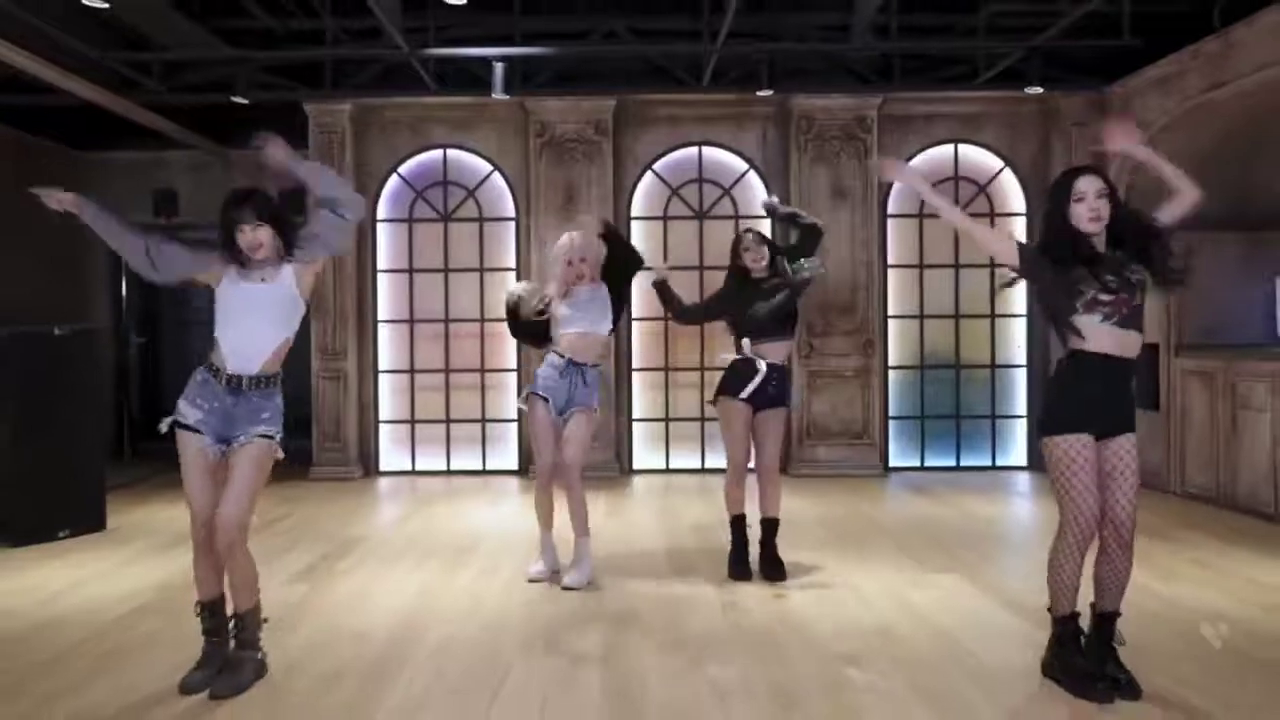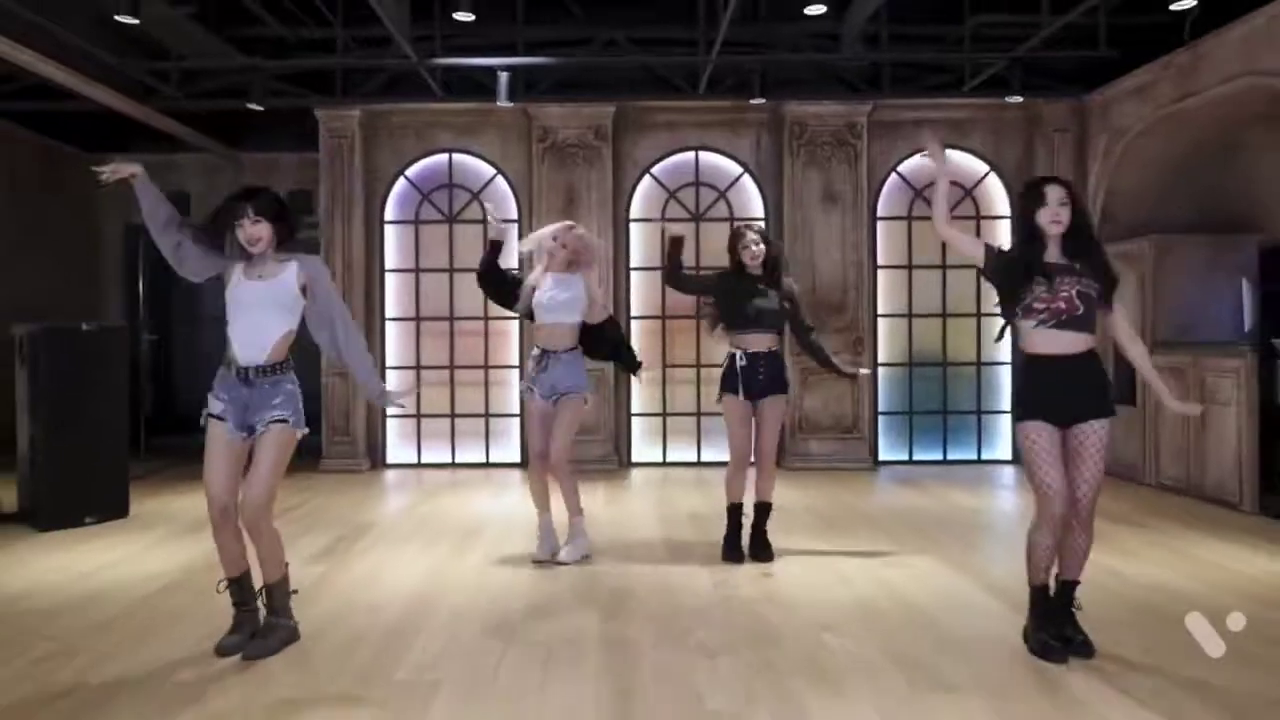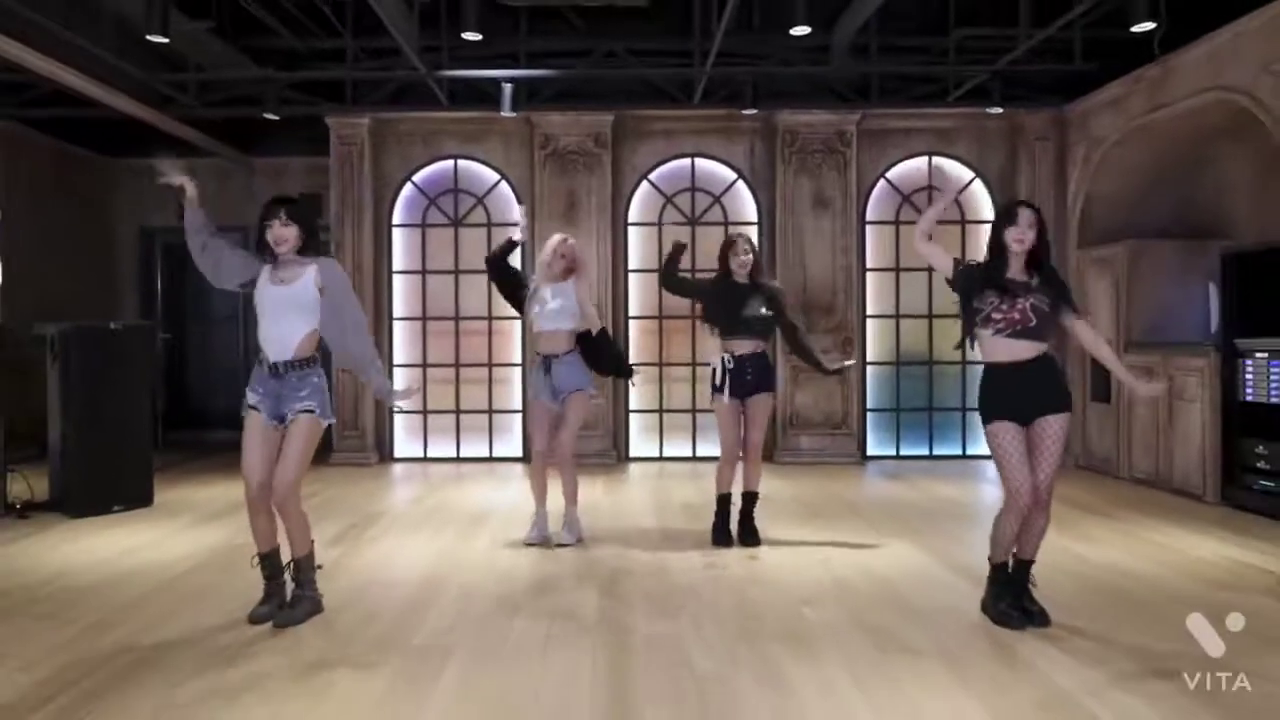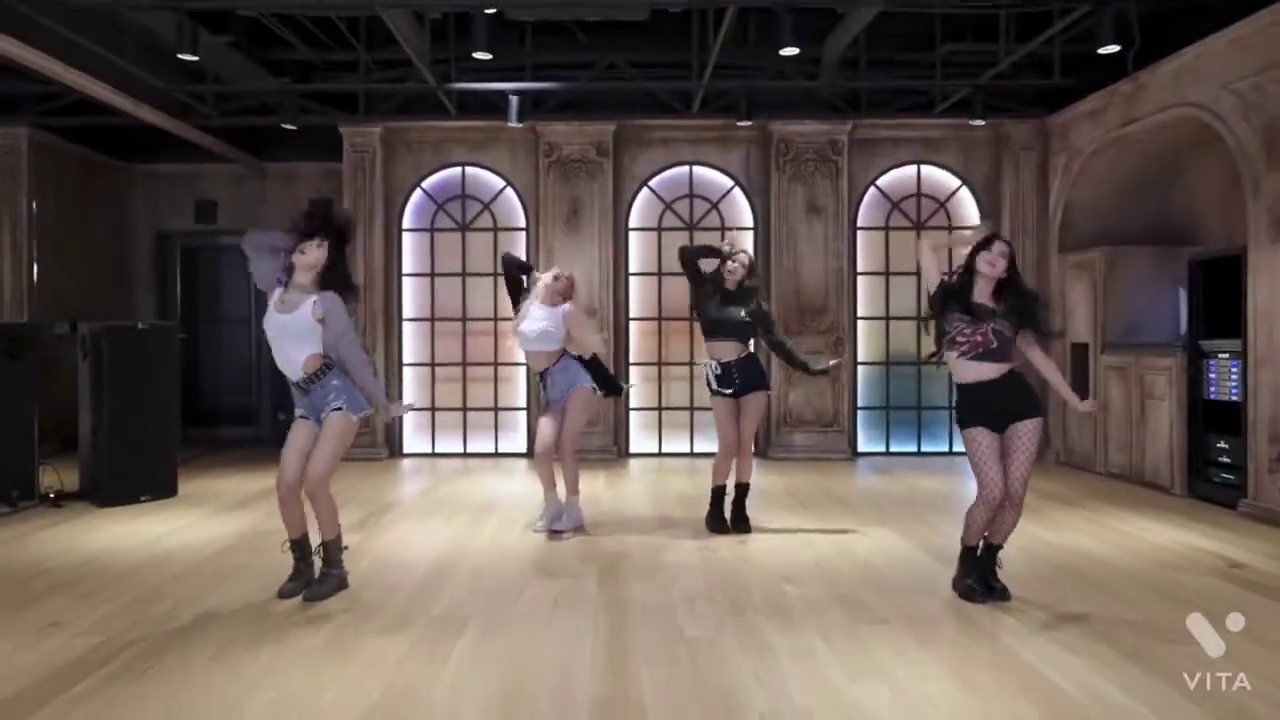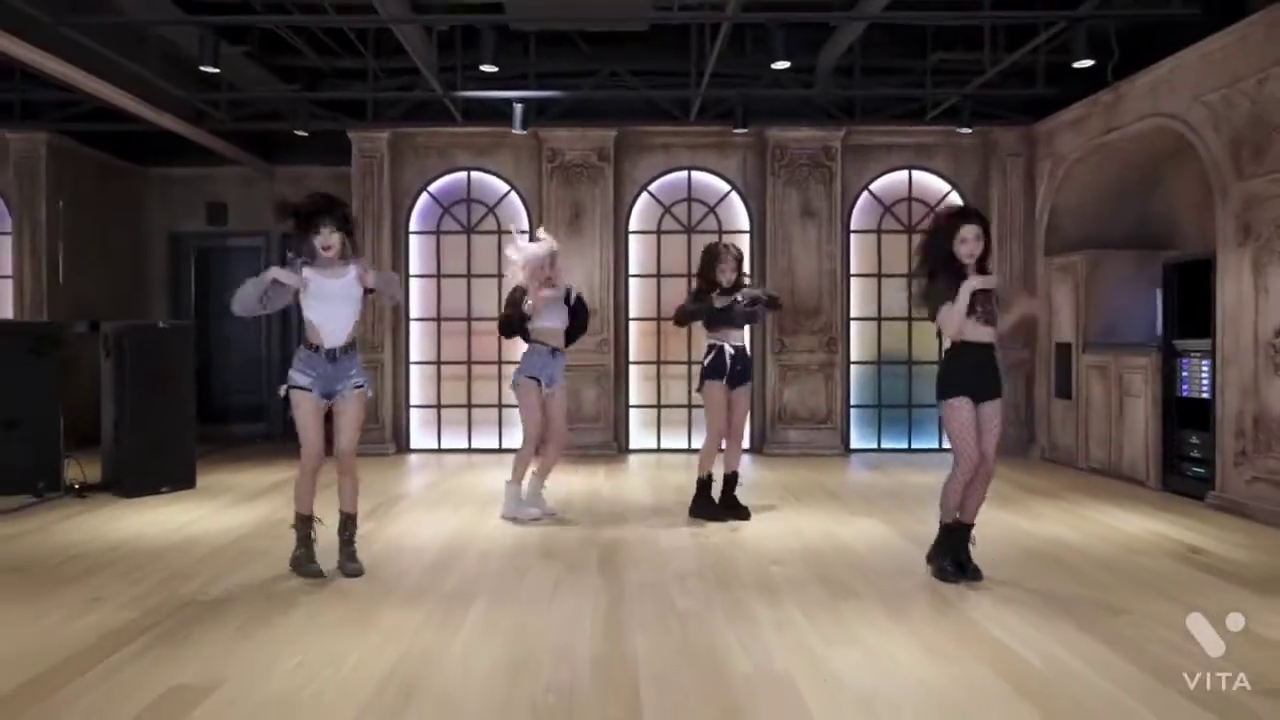
dt=0.4s
person 1, frame 1
left shoulder: (302, 267)
right shoulder: (220, 269)
left elbow: (344, 207)
right elbow: (147, 255)
left wrist: (294, 164)
left hip: (261, 407)
right hip: (207, 397)
left knee: (229, 531)
right knee: (203, 529)
left ankle: (248, 649)
right ankle: (215, 644)
person 1, frame 2
left shoulder: (306, 268)
right shoulder: (232, 268)
left elbow: (340, 327)
right elbow: (175, 239)
left wrist: (374, 387)
right wrist: (142, 179)
left hip: (276, 394)
right hip: (229, 393)
left knee: (253, 511)
right knee: (220, 510)
left ankle: (280, 618)
right ankle: (244, 614)
person 1, frame 3
left shoulder: (325, 270)
right shoulder: (261, 269)
left elbow: (353, 329)
right elbow: (206, 250)
left wrist: (383, 388)
right wrist: (192, 197)
left hip: (304, 386)
right hip: (263, 386)
left knee: (283, 492)
right knee: (255, 491)
left ankle: (307, 590)
right ankle: (273, 587)
person 1, frame 4
left shoulder: (326, 301)
right shoulder: (276, 288)
left elbow: (351, 354)
right elbow: (252, 243)
left wrist: (383, 404)
right wrist: (296, 233)
left hip: (335, 393)
right hip: (305, 400)
left knee: (314, 481)
right knee: (287, 484)
left ankle: (334, 568)
right ankle: (302, 566)
person 1, frame 5
left shoulder: (357, 269)
right shoulder: (298, 272)
left elbow: (395, 292)
right elbow: (241, 305)
left wrist: (379, 282)
right wrist: (270, 276)
left hip: (348, 367)
right hip: (309, 367)
left knee: (346, 456)
right knee: (312, 456)
left ankle: (347, 545)
right ankle: (303, 546)
person 2, frame 1
left shoulder: (1133, 250)
right shoulder: (1050, 259)
left elbow: (1189, 195)
right elbow: (977, 233)
left wrist: (1136, 149)
left hip: (1118, 398)
right hip: (1075, 392)
left knee: (1122, 530)
right knee: (1081, 525)
person 2, frame 2
left shoulder: (1091, 269)
right shoulder: (1010, 265)
left elbow: (1124, 334)
right elbow: (944, 227)
left wrist: (1165, 394)
right wrist: (942, 173)
left hip: (1087, 388)
right hip: (1036, 390)
left knee: (1084, 510)
right knee: (1054, 507)
left ankle: (1064, 610)
right ankle: (1039, 614)
person 2, frame 3
left shoulder: (1045, 286)
right shoulder: (972, 277)
left elbow: (1086, 334)
right elbow: (919, 240)
left wrist: (1131, 380)
right wrist: (944, 201)
left hip: (1046, 389)
right hip: (999, 392)
left knee: (1041, 496)
right knee: (1020, 495)
left ankle: (1019, 585)
right ankle: (996, 588)
person 2, frame 4
left shoulder: (1011, 310)
right shoulder: (948, 299)
left elbow: (1037, 356)
right elbow: (927, 248)
left wrist: (1074, 399)
right wrist: (977, 243)
left hip: (1019, 401)
right hip: (974, 406)
left knee: (1015, 494)
right knee: (991, 493)
left ankle: (986, 567)
right ankle: (966, 568)
person 2, frame 5
left shoulder: (984, 282)
right shoulder: (946, 281)
right elbow: (950, 330)
left wrist: (1016, 311)
right wrist: (967, 289)
left hip: (987, 374)
right hip: (958, 375)
left knee: (986, 464)
right knee: (967, 462)
left ankle: (958, 545)
right ankle: (943, 545)
person 3, frame 1
left shoulder: (605, 291)
right shoulder: (552, 302)
left elbow: (630, 261)
right elbow: (524, 333)
left wrist: (607, 232)
right wrist: (515, 302)
left hip: (585, 385)
right hip: (550, 379)
left knee: (569, 474)
right knee: (544, 472)
left ankle: (583, 558)
right ankle: (546, 551)
person 3, frame 2
left shoulder: (582, 282)
right shoulder: (531, 281)
left elbow: (603, 324)
right elbow: (487, 280)
left wrist: (631, 361)
right wrist: (495, 238)
left hip: (570, 372)
right hip: (538, 371)
left knee: (557, 459)
right knee: (537, 460)
left ankle: (578, 535)
right ankle: (546, 534)
person 3, frame 3
left shoulder: (574, 289)
right shoulder: (529, 288)
left elbow: (595, 331)
right elbow: (494, 265)
left wrist: (621, 367)
right wrist: (515, 240)
left hip: (573, 375)
right hip: (540, 374)
left knee: (564, 452)
right knee: (539, 453)
left ankle: (571, 522)
right ankle: (540, 521)
person 3, frame 4
left shoulder: (566, 312)
right shoulder: (527, 305)
left elbow: (585, 350)
right elbow: (508, 262)
right wrist: (534, 272)
left hip: (573, 380)
right hip: (549, 386)
left knee: (565, 447)
right knee: (542, 450)
left ankle: (572, 511)
right ankle: (552, 504)
person 3, frame 5
left shoulder: (563, 293)
right shoulder: (521, 293)
left elbow: (577, 324)
right elbow: (507, 328)
left wrist: (572, 296)
right wrist: (526, 309)
left hip: (555, 367)
right hip: (533, 365)
left knee: (558, 438)
right knee: (533, 437)
left ankle: (533, 494)
right ankle: (512, 501)
person 4, frame 1
left shoulder: (786, 277)
right shoulder: (733, 293)
left elbow: (813, 232)
right elbow: (685, 315)
left wrist: (777, 211)
right wrist: (662, 284)
left hip: (777, 384)
right hip: (742, 380)
left knee: (769, 469)
right knee: (737, 466)
left ankle: (769, 550)
right ankle: (738, 547)
person 4, frame 2
left shoulder: (782, 288)
right shoulder: (725, 283)
left elbow: (804, 335)
right elbow: (673, 279)
left wrist: (839, 369)
right wrist: (675, 243)
left hip: (772, 372)
right hip: (737, 373)
left knee: (767, 457)
right knee: (739, 457)
left ankle: (759, 532)
right ankle: (733, 533)
person 4, frame 3
left shoulder: (767, 292)
right shoulder: (715, 289)
left elbow: (791, 332)
right elbow: (669, 283)
left wrist: (823, 366)
right wrist: (677, 249)
left hip: (760, 372)
right hip: (727, 373)
left knee: (753, 450)
right knee: (731, 451)
left ankle: (747, 519)
right ankle: (721, 520)
person 4, frame 4
left shoulder: (752, 302)
right shoulder: (706, 289)
left elbow: (775, 341)
right elbow: (685, 255)
left wrist: (809, 368)
right wrist: (719, 251)
left hip: (750, 373)
right hip: (719, 376)
left knee: (745, 445)
right knee: (727, 446)
left ankle: (739, 509)
right ankle: (716, 510)
person 4, frame 5
left shoulder: (744, 292)
right shoulder: (704, 292)
left elbow: (774, 302)
right elbow: (680, 318)
left wrist: (753, 294)
right wrist: (712, 303)
left hip: (741, 362)
right hip: (716, 361)
left knee: (736, 435)
right knee: (716, 433)
left ankle: (728, 496)
right ankle: (702, 498)
